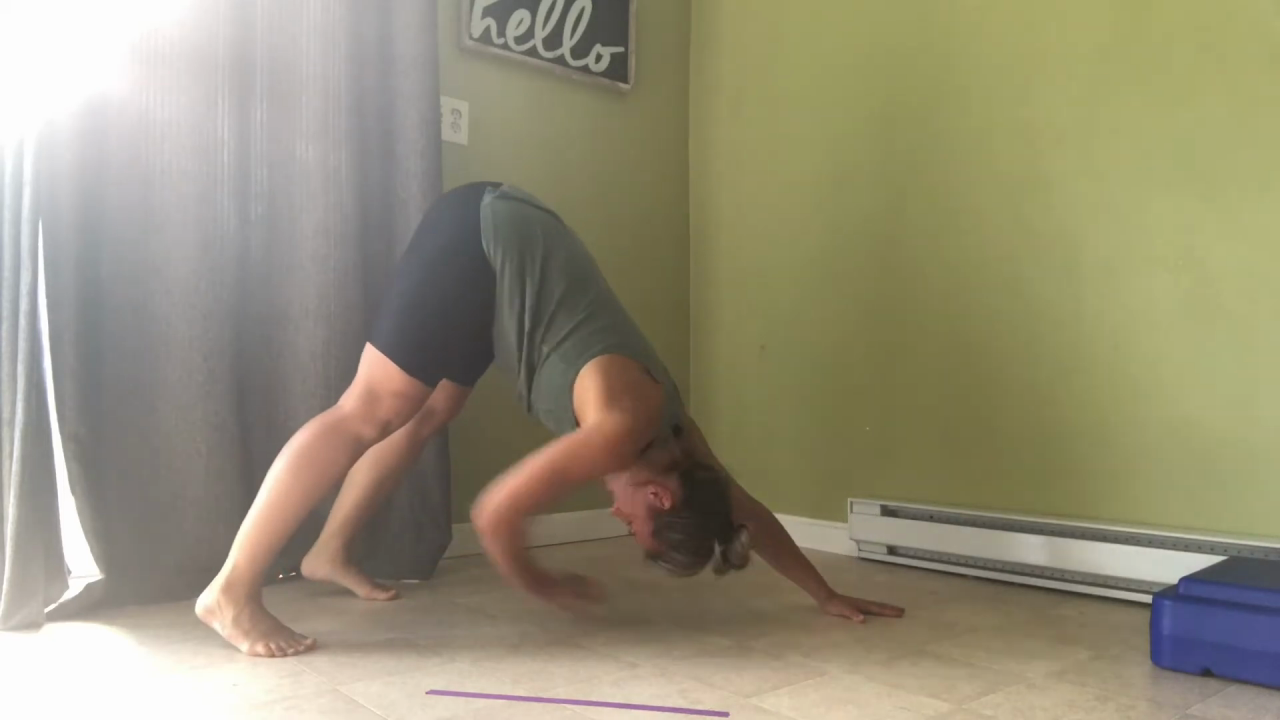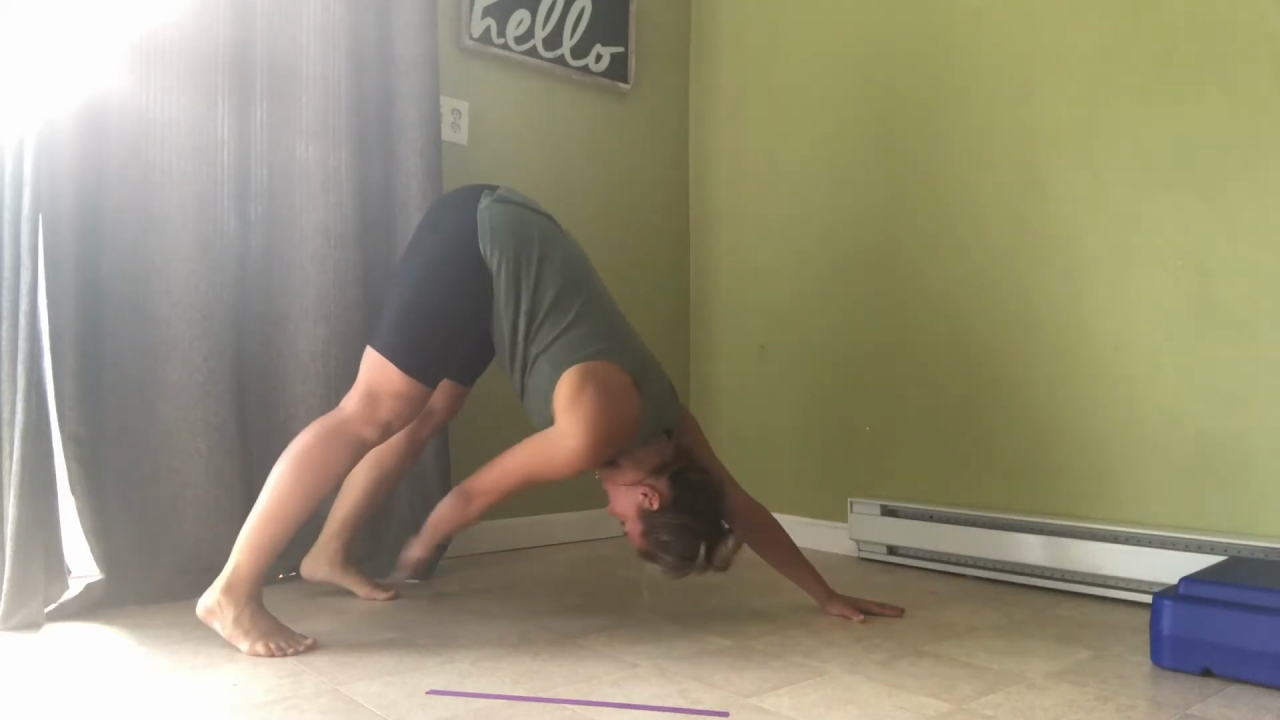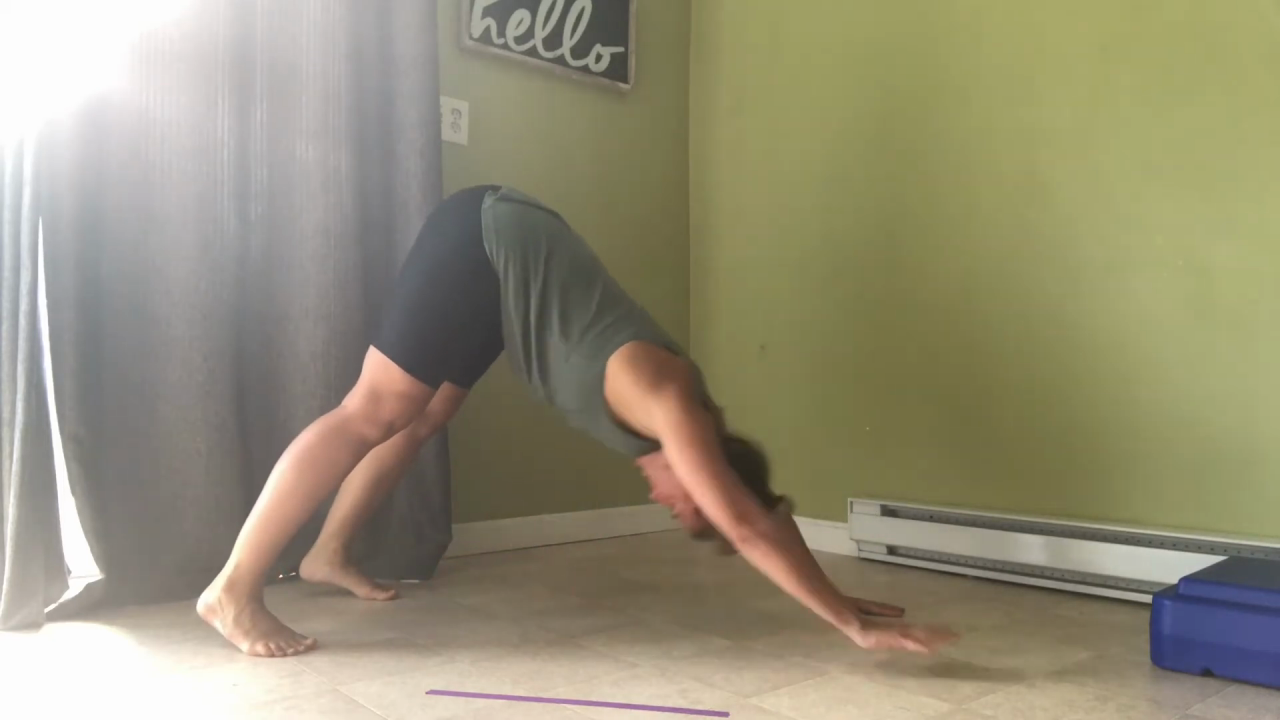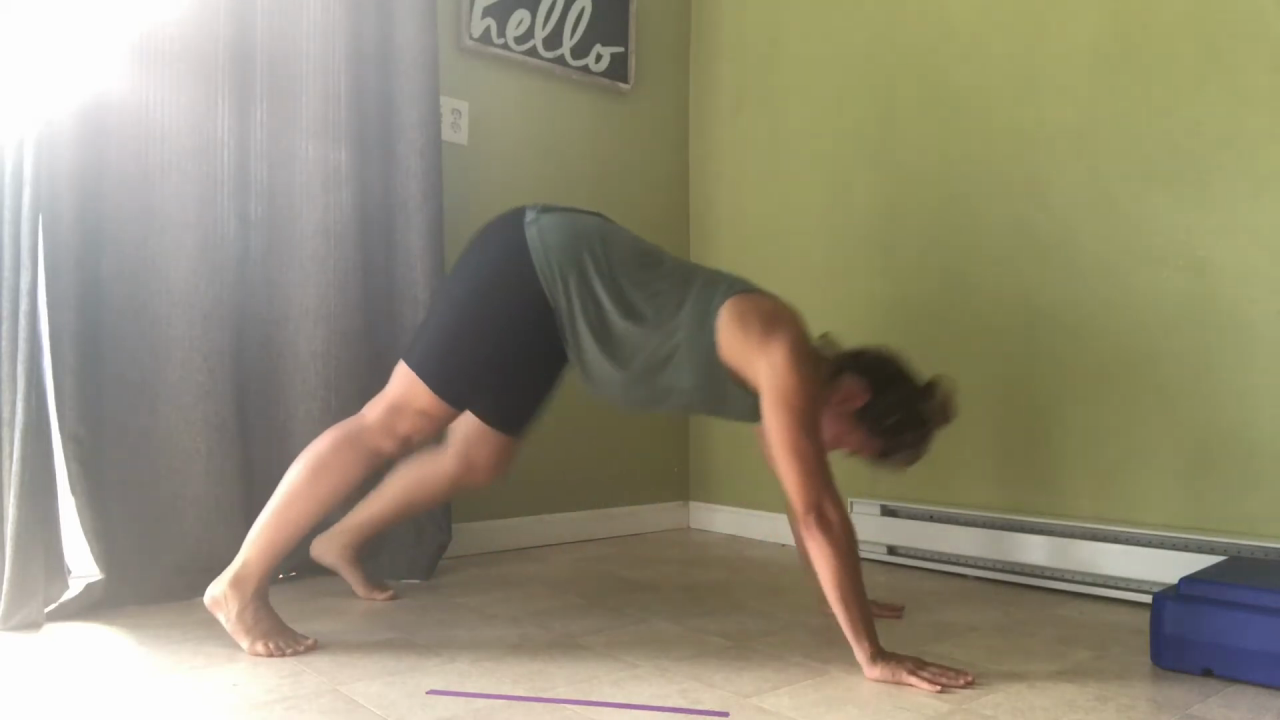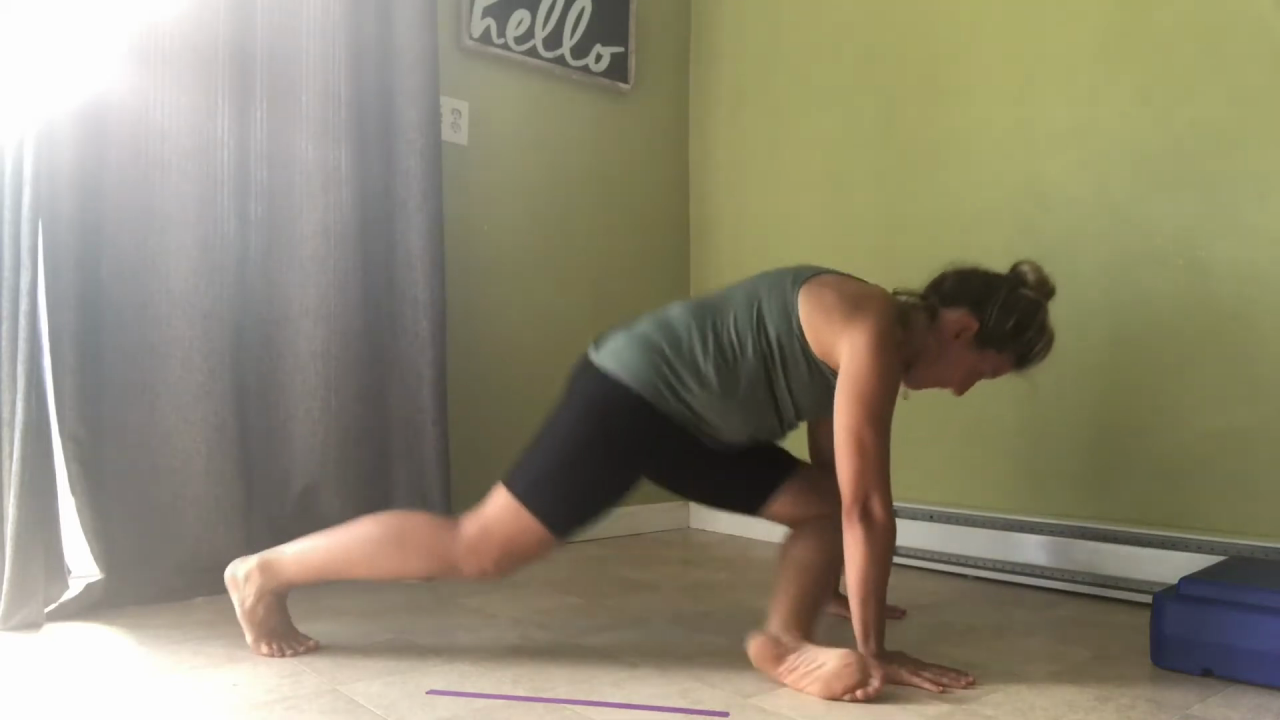
dt=0.5s
person 1, frame 1
left shoulder: (670, 430)
right shoulder: (625, 424)
left elbow: (743, 508)
right elbow: (494, 514)
left wrist: (827, 596)
right wrist: (544, 588)
left hip: (501, 246)
right hip: (480, 237)
left knee: (424, 416)
right knee: (366, 415)
left ankle: (330, 552)
right ankle: (231, 592)
person 1, frame 2
left shoulder: (670, 430)
right shoulder: (599, 430)
left elbow: (741, 506)
right elbow: (470, 496)
left wrist: (826, 595)
right wrist: (419, 551)
left hip: (501, 246)
right hip: (477, 239)
left knee: (425, 415)
right knee: (368, 416)
left ankle: (329, 553)
right ankle: (232, 593)
person 1, frame 3
left shoulder: (692, 417)
right shoulder: (669, 405)
left elbow: (759, 508)
right elbow: (746, 525)
left wrist: (836, 593)
right wrist: (856, 624)
left hip: (506, 249)
right hip: (481, 239)
left knee: (420, 417)
right knee: (369, 415)
left ankle: (328, 555)
right ankle: (234, 590)
person 1, frame 4
left shoulder: (781, 375)
right shoulder: (785, 359)
left elbow: (803, 502)
right elbow: (818, 512)
left wrist: (839, 594)
right wrist: (869, 653)
left hip: (557, 295)
right hip: (536, 263)
left knee: (474, 453)
right knee: (395, 422)
left ankle: (342, 540)
right ankle: (239, 587)
person 1, frame 5
left shoulder: (870, 339)
right shoulder: (877, 330)
left elbow: (845, 503)
right elbow: (867, 506)
left wrist: (842, 591)
right wrist: (869, 648)
left hip: (671, 412)
right hip: (632, 394)
left knee: (818, 507)
right knee: (476, 549)
right ankle: (264, 576)
